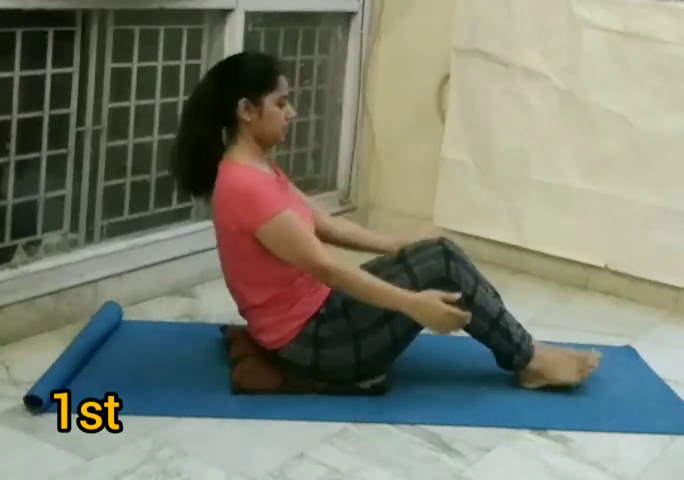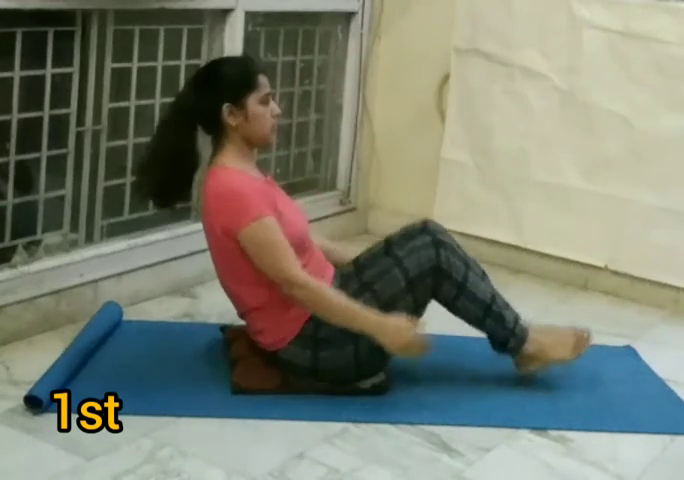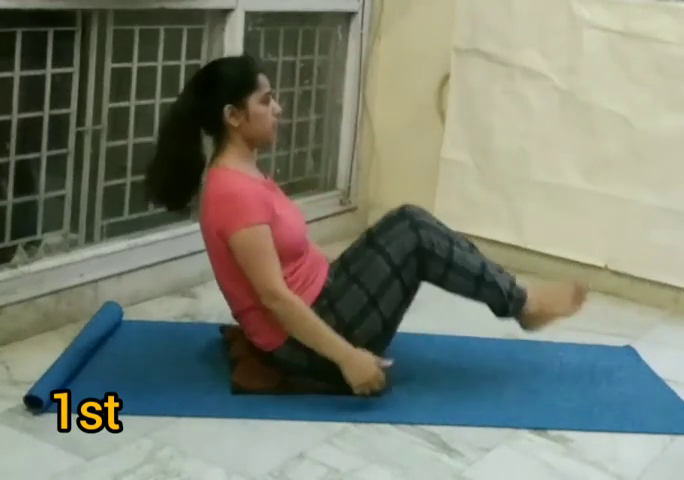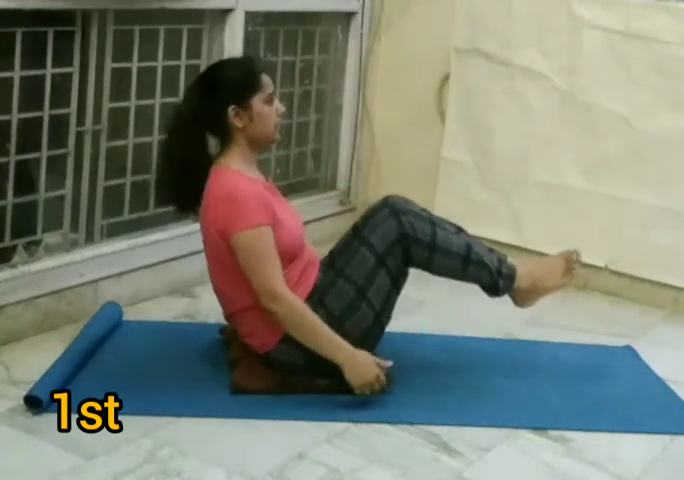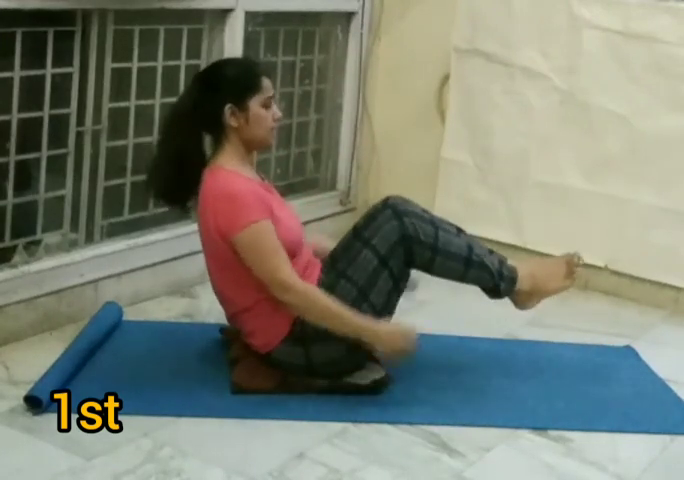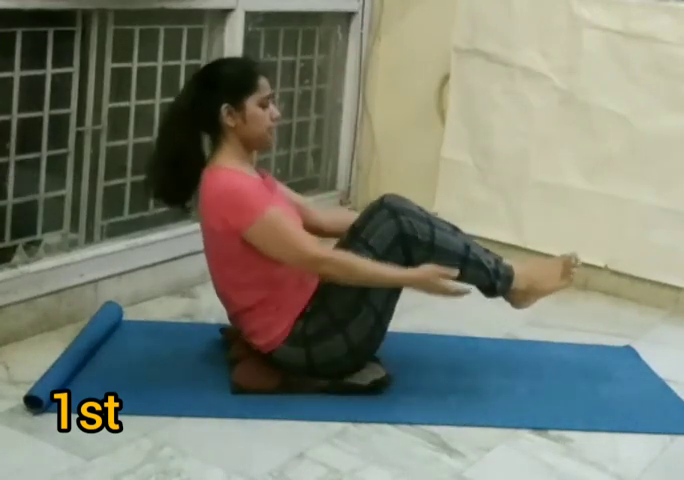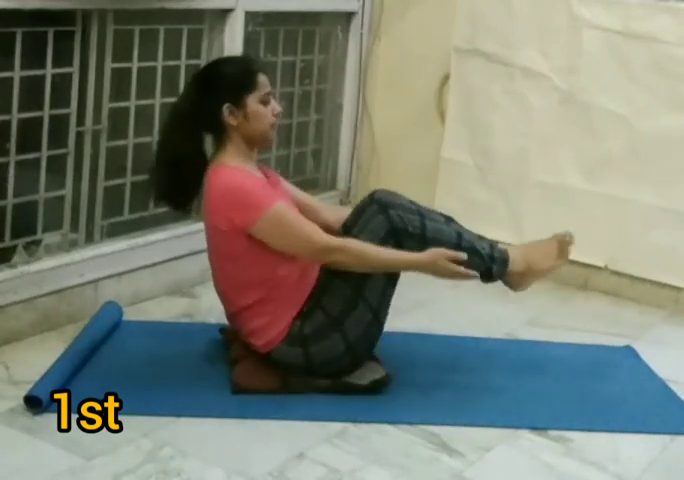
dt=0.3s
person 1, frame 1
left shoulder: (258, 170)
right shoulder: (245, 187)
left elbow: (325, 225)
right elbow: (323, 267)
left wrist: (400, 248)
right wrist: (413, 304)
left hip: (318, 312)
right hip: (310, 341)
left knee: (438, 252)
right knee: (442, 265)
left ankle: (519, 350)
right ankle: (527, 361)
person 1, frame 2
left shoulder: (242, 175)
right shoulder: (234, 190)
right elbow: (293, 283)
left wrist: (358, 265)
right wrist: (379, 327)
left hip: (319, 311)
right hip: (310, 341)
left knee: (424, 236)
right knee: (430, 254)
left ankle: (515, 335)
right ankle: (522, 343)
person 1, frame 3
left shoulder: (241, 175)
right shoulder: (234, 192)
right elbow: (274, 295)
left wrist: (350, 267)
right wrist: (347, 356)
left hip: (317, 304)
right hip: (302, 343)
left knee: (407, 223)
right knee: (412, 236)
left ankle: (514, 297)
right ankle: (521, 304)
person 1, frame 4
left shoulder: (239, 176)
right shoulder: (236, 192)
right elbow: (274, 297)
left wrist: (368, 285)
right wrist: (347, 356)
left hip: (309, 312)
right hip: (297, 342)
left knee: (393, 217)
right knee: (395, 221)
left ankle: (505, 275)
right ankle: (512, 280)
person 1, frame 5
left shoulder: (236, 177)
right shoulder: (231, 192)
left elbow: (294, 247)
right elbow: (284, 286)
left wrist: (376, 261)
right wrist: (370, 331)
left hip: (305, 316)
right hip: (302, 340)
left knee: (394, 217)
right knee: (397, 223)
left ankle: (508, 277)
right ankle: (514, 282)
person 1, frame 6
left shoulder: (242, 175)
right shoulder: (231, 189)
left elbow: (319, 220)
right elbow: (317, 259)
left wrist: (399, 228)
right wrist: (411, 277)
left hip: (306, 313)
right hip: (305, 340)
left knee: (392, 212)
right knee: (394, 219)
left ankle: (504, 276)
right ankle: (510, 282)
person 1, frame 7
left shoulder: (246, 173)
right shoulder: (235, 187)
left elbow: (324, 217)
right elbow: (329, 250)
left wrist: (413, 229)
right wrist: (420, 262)
left hip: (302, 313)
right hip: (303, 340)
left knee: (382, 208)
right knee: (385, 213)
left ankle: (497, 259)
right ankle: (507, 265)
